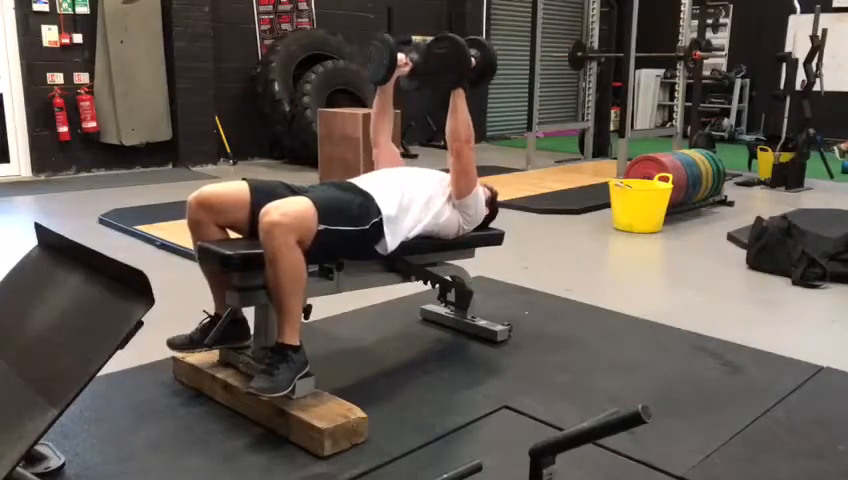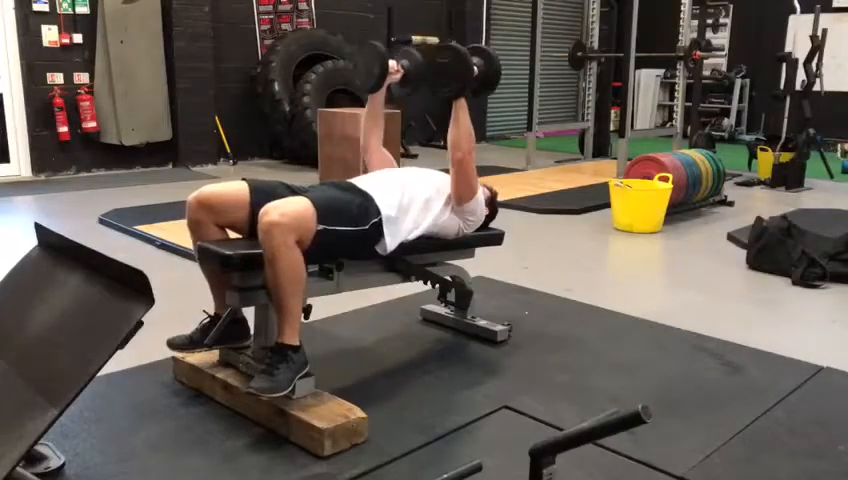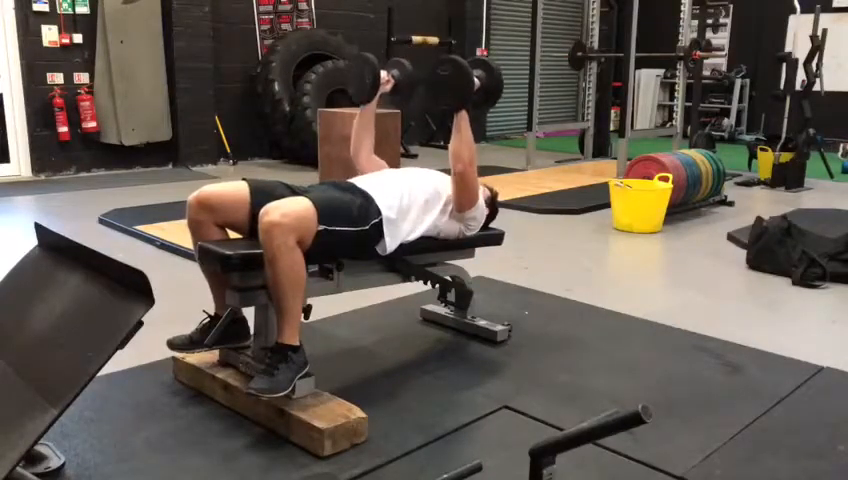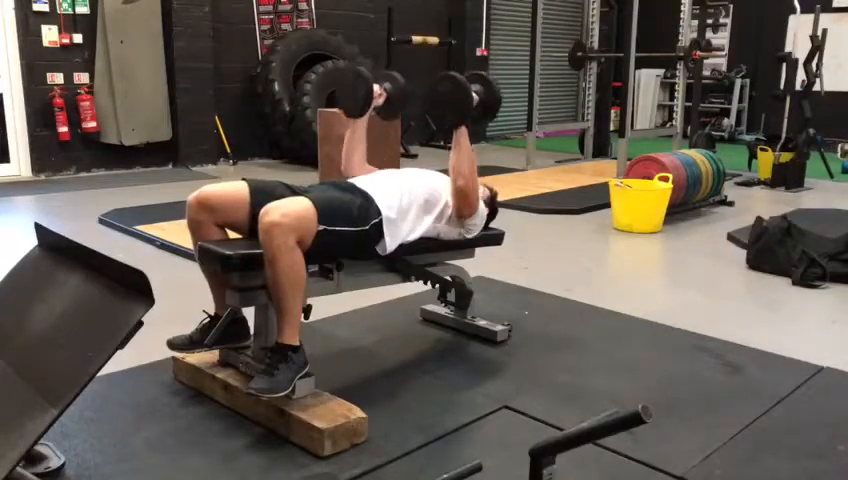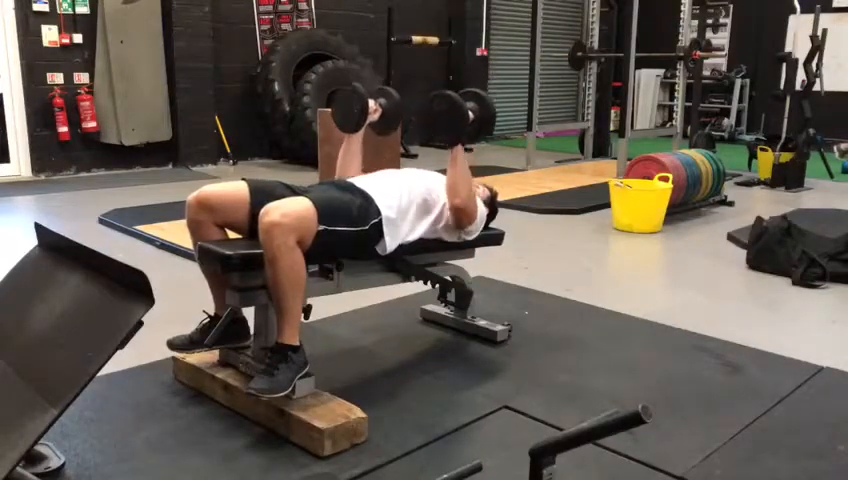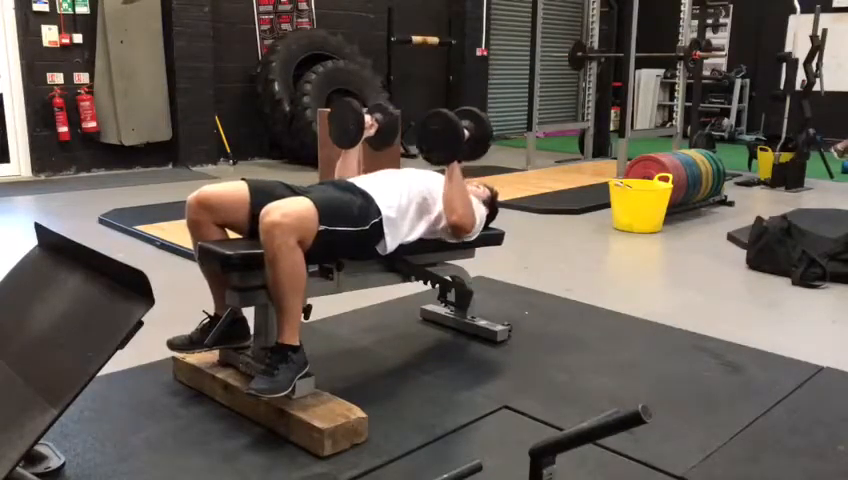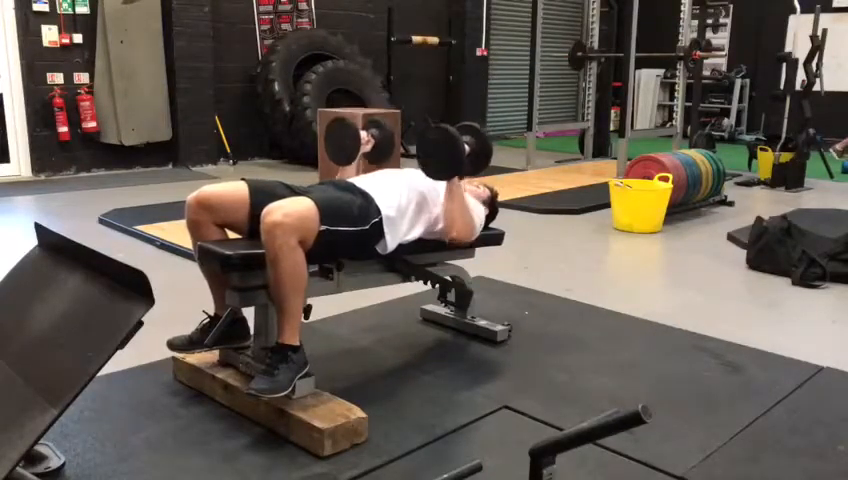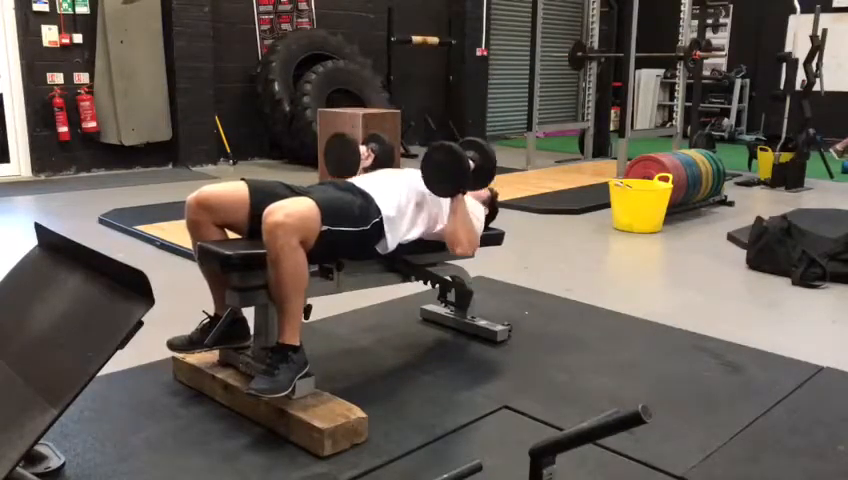
dt=0.2s
person 1, frame 1
left shoulder: (466, 211)
right shoulder: (416, 184)
left elbow: (462, 149)
right elbow: (380, 140)
left wrist: (458, 87)
right wrist: (388, 79)
left hip: (369, 214)
left knee: (278, 223)
right knee: (203, 204)
left ankle: (290, 351)
right ankle: (228, 322)
person 1, frame 2
left shoulder: (467, 213)
right shoulder: (418, 186)
left elbow: (462, 157)
right elbow: (370, 147)
left wrist: (460, 96)
right wrist: (380, 86)
left hip: (369, 215)
left knee: (277, 222)
right knee: (203, 203)
left ankle: (289, 351)
right ankle: (228, 322)
person 1, frame 3
left shoulder: (466, 216)
right shoulder: (419, 187)
left elbow: (464, 170)
right elbow: (361, 155)
left wrist: (461, 108)
right wrist: (371, 97)
left hip: (370, 215)
left knee: (277, 222)
right knee: (203, 203)
left ankle: (290, 352)
right ankle: (228, 322)
person 1, frame 4
left shoulder: (467, 216)
right shoulder: (421, 186)
left elbow: (463, 186)
right elbow: (353, 167)
left wrist: (460, 122)
right wrist: (362, 111)
left hip: (369, 214)
left knee: (277, 222)
right knee: (202, 203)
left ankle: (290, 352)
right ankle: (227, 322)
person 1, frame 5
left shoulder: (469, 217)
right shoulder: (424, 185)
left elbow: (459, 203)
right elbow: (347, 176)
left wrist: (457, 142)
right wrist: (359, 125)
left hip: (370, 214)
left knee: (277, 223)
right knee: (202, 203)
left ankle: (290, 352)
right ankle: (228, 322)
person 1, frame 6
left shoulder: (470, 210)
right shoulder: (424, 185)
left elbow: (457, 221)
left wrist: (454, 158)
left hip: (369, 215)
left knee: (278, 223)
right knee: (202, 203)
left ankle: (289, 352)
right ankle: (228, 323)
person 1, frame 7
left shoulder: (469, 209)
right shoulder: (424, 186)
left elbow: (458, 234)
left wrist: (454, 173)
left hip: (370, 214)
left knee: (279, 221)
right knee: (202, 203)
left ankle: (289, 352)
right ankle: (228, 322)
person 1, frame 8
left shoulder: (469, 208)
right shoulder: (421, 185)
left elbow: (462, 247)
left wrist: (458, 188)
right wrist: (355, 162)
left hip: (370, 214)
left knee: (280, 223)
right knee: (202, 204)
left ankle: (290, 351)
right ankle: (228, 321)
